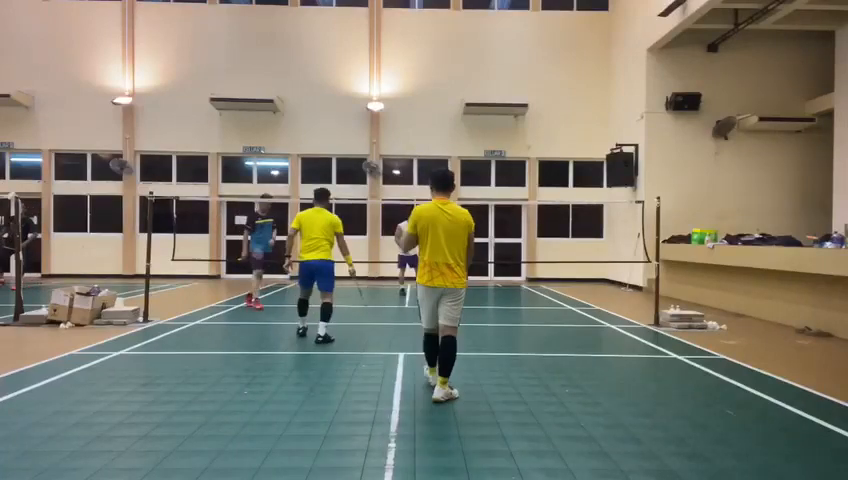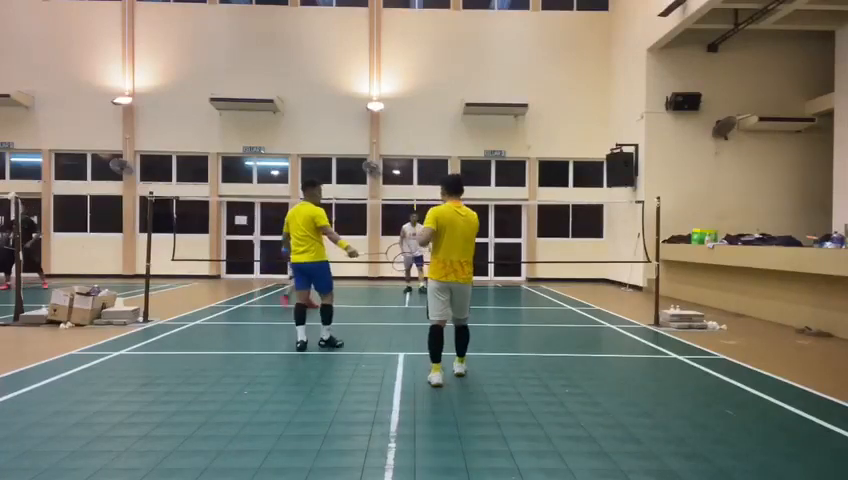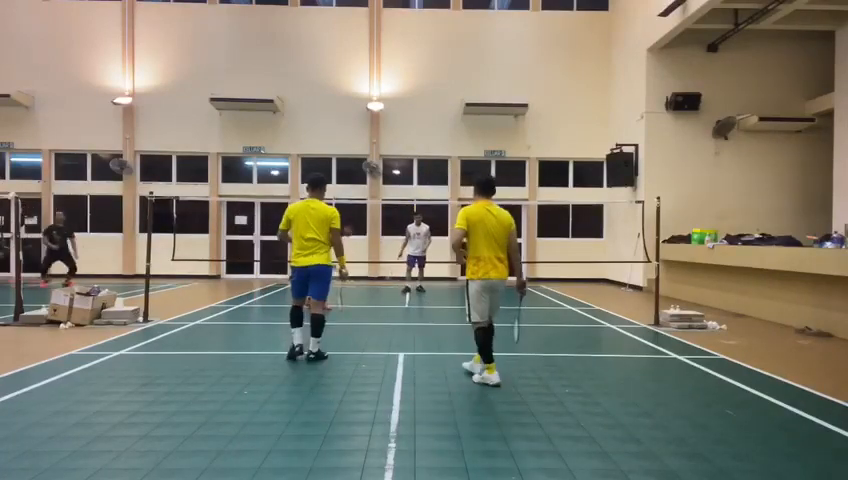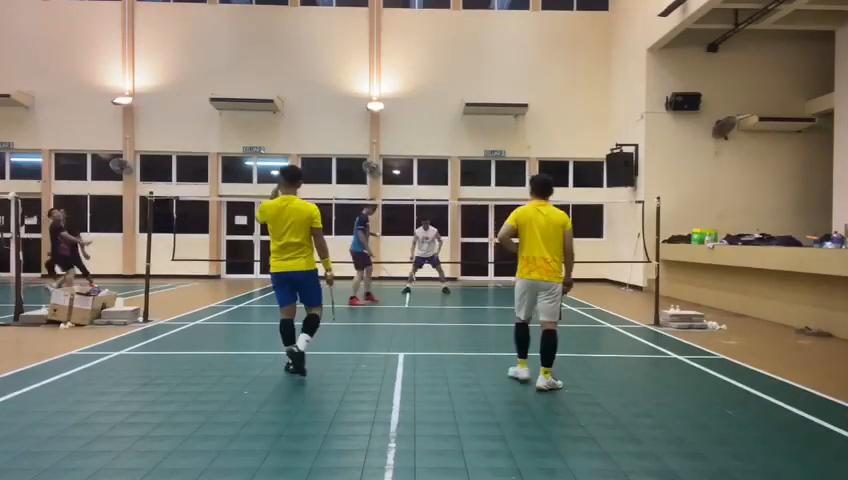
dt=0.7s
person 1, frame 1
left shoulder: (419, 212)
right shoulder: (464, 215)
left elbow: (405, 246)
right elbow: (469, 251)
left hip: (428, 281)
right hip: (455, 283)
left knee: (430, 330)
right knee: (449, 333)
left ankle: (432, 373)
right ankle: (442, 387)
person 1, frame 2
left shoulder: (436, 212)
right shoulder: (473, 216)
left elbow: (424, 240)
left wrist: (419, 237)
left hip: (439, 277)
right hip: (464, 278)
left knee: (437, 323)
right knee: (461, 322)
left ankle: (436, 371)
right ankle: (460, 363)
person 1, frame 3
left shoulder: (467, 212)
right shoulder: (505, 216)
left elbow: (455, 242)
right elbow: (514, 250)
left wrist: (460, 255)
right wrist: (519, 277)
left hip: (478, 276)
right hip: (500, 276)
left knee: (480, 324)
right knee: (487, 321)
left ankle: (490, 372)
right ankle: (479, 362)
person 1, frame 4
left shoulder: (520, 213)
right shoulder: (562, 217)
left elbow: (502, 237)
right elbow: (569, 252)
left wrist: (518, 250)
right wrist: (568, 276)
left hip: (526, 276)
right hip: (552, 278)
left knee: (522, 320)
right knee: (549, 326)
left ankle: (521, 367)
right ankle: (545, 376)
person 2, frame 1
left shoulder: (301, 216)
right shoulder: (334, 219)
left elbow: (290, 236)
right elbow: (341, 243)
left wrist: (288, 257)
right wrist: (350, 264)
left hip: (305, 261)
right hip: (324, 261)
left knee: (304, 295)
right knee: (327, 297)
left ankle: (302, 327)
right ankle: (321, 333)
person 2, frame 2
left shoulder: (291, 213)
right shoulder: (316, 211)
left elbow: (286, 239)
right elbow: (329, 233)
left wrist: (291, 256)
right wrist: (346, 247)
left hip: (297, 262)
right hip: (317, 261)
left knee: (301, 300)
right knee: (327, 298)
left ankle: (301, 339)
right ankle: (326, 337)
person 2, frame 3
left shoulder: (292, 209)
right shoulder: (331, 212)
left elbow: (281, 236)
right elbow: (337, 241)
right wrist: (342, 265)
left hip: (299, 265)
right hip: (321, 264)
left knee: (297, 304)
right knee: (317, 307)
left ankle: (297, 344)
right ankle: (314, 350)
person 2, frame 4
left shoulder: (267, 207)
right shoulder: (310, 209)
left elbow: (260, 219)
right elbow: (319, 242)
left wrist: (274, 199)
right wrist: (328, 269)
left hip: (279, 270)
right hip: (305, 269)
left knee: (287, 315)
right knee: (314, 310)
left ankle: (292, 359)
right ankle: (300, 347)
